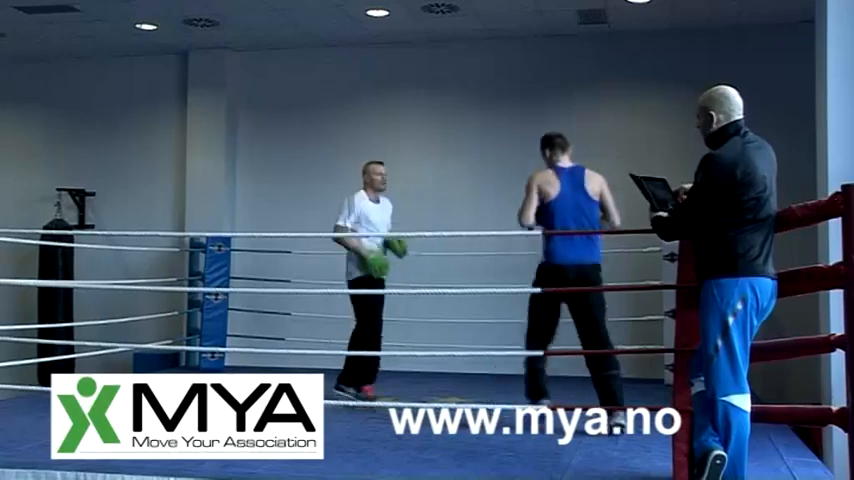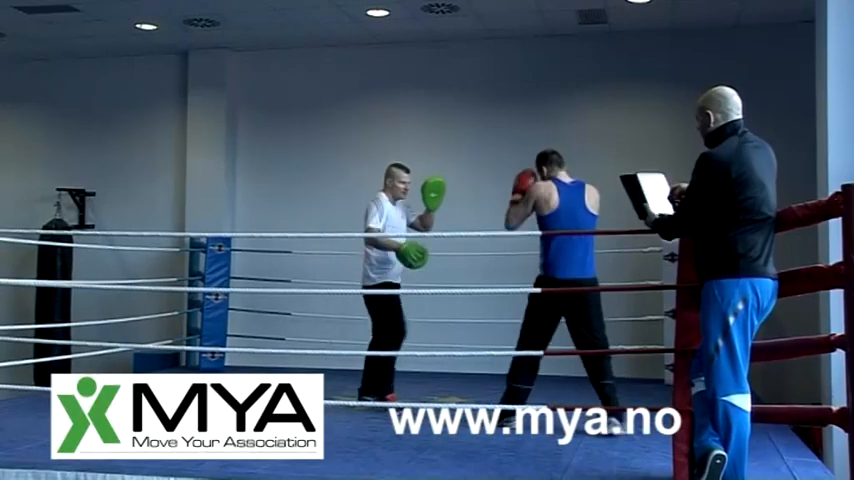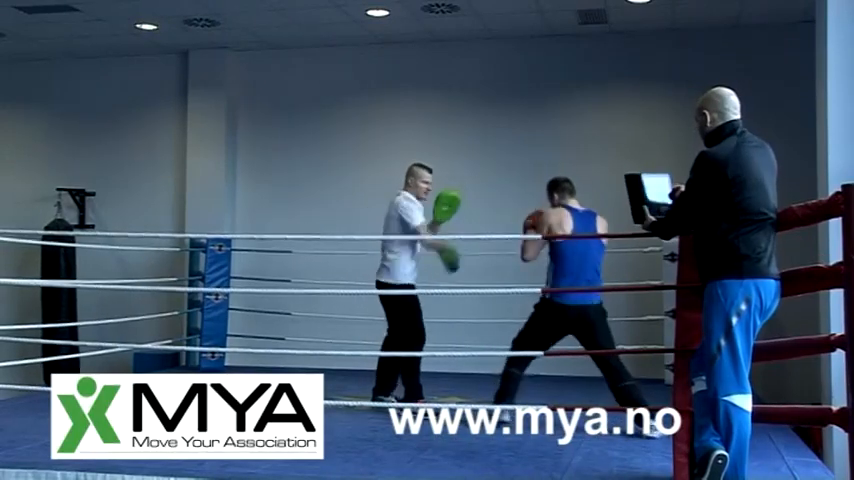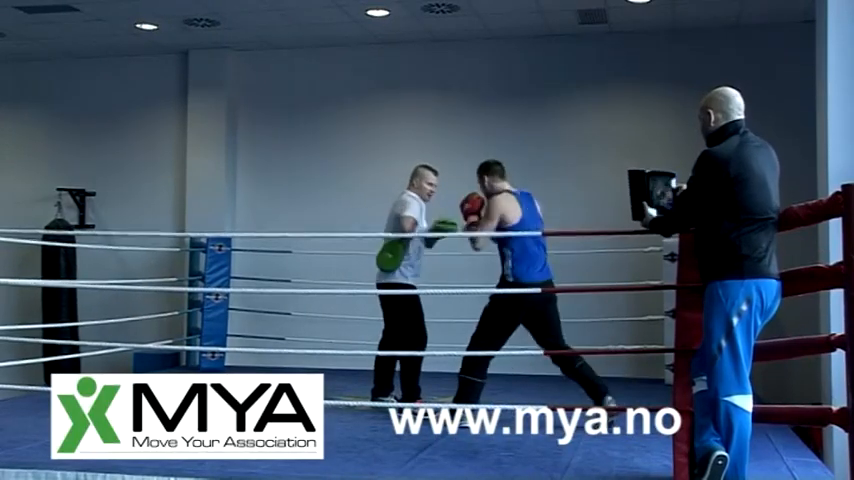
dt=0.7s
person 1, frame 1
left shoulder: (720, 159)
right shoulder: (761, 150)
left elbow: (691, 224)
left wrist: (661, 221)
right wrist: (697, 192)
left hip: (732, 281)
right hip: (758, 278)
left knee: (726, 381)
right knee: (705, 369)
person 1, frame 2
left shoulder: (717, 158)
right shoulder: (761, 150)
left elbow: (689, 222)
left wrist: (657, 222)
right wrist: (693, 192)
left hip: (732, 280)
right hip: (759, 278)
left knee: (727, 380)
right knee: (707, 369)
person 1, frame 3
left shoulder: (713, 158)
right shoulder: (762, 151)
left elbow: (686, 219)
left wrist: (655, 225)
right wrist: (689, 195)
left hip: (735, 281)
right hip: (763, 279)
left knee: (728, 380)
right knee: (706, 368)
person 1, frame 4
left shoulder: (716, 157)
right shoulder: (764, 152)
left elbow: (687, 216)
left wrist: (654, 221)
right wrist: (691, 195)
left hip: (736, 280)
right hip: (764, 278)
left knee: (729, 381)
right knee: (707, 367)
person 2, frame 1
left shoulder: (539, 179)
right shoulder: (595, 179)
left elbow: (526, 223)
right elbow: (615, 222)
left hip: (555, 270)
right hip: (588, 270)
left knee: (538, 337)
right knee: (598, 339)
left ankle: (538, 400)
right ankle: (616, 409)
person 2, frame 2
left shoulder: (540, 190)
right shoulder: (592, 193)
left elbow: (511, 224)
left wrist: (517, 196)
left hip: (552, 283)
right hip: (586, 284)
left knee: (529, 349)
right knee: (597, 350)
left ankle: (508, 413)
right ankle: (612, 415)
person 2, frame 3
left shoulder: (551, 216)
right shoulder: (601, 223)
left elbow: (528, 256)
left wrist: (530, 232)
left hip: (557, 306)
right hip: (591, 308)
left knee: (521, 351)
right knee: (612, 365)
left ankle: (501, 408)
right ankle: (645, 420)
person 2, frame 4
left shoulder: (498, 202)
right shoulder: (531, 200)
left elbow: (478, 244)
left wrist: (471, 220)
left hip: (517, 289)
right hip: (543, 288)
left knee: (480, 349)
right knee: (559, 349)
right ankle: (604, 399)
person 3, frame 1
left shoulder: (387, 205)
right shoulder: (355, 201)
right elbow: (339, 233)
left wrist: (393, 243)
right wrist: (363, 251)
left hip: (376, 274)
right hip: (361, 275)
left knee: (365, 328)
right knee: (371, 327)
left ankle: (346, 382)
right ankle: (364, 386)
person 3, frame 2
left shoulder: (400, 207)
right shoulder: (378, 204)
left elbow: (424, 226)
right elbow: (371, 237)
left wrist: (432, 205)
right wrist: (399, 247)
left hip: (389, 280)
right hip: (378, 281)
left knee: (391, 333)
right knee: (390, 335)
left ankle: (369, 390)
right ankle: (384, 394)
person 3, frame 3
left shoulder: (408, 203)
right shoulder: (407, 203)
left elbow: (424, 233)
right elbow: (424, 236)
left wrist: (439, 219)
right wrist: (447, 250)
left hip: (392, 281)
right hip: (398, 281)
left knee: (397, 336)
right knee: (413, 337)
left ankle: (382, 392)
right ankle: (413, 398)
person 3, frame 4
left shoulder: (412, 203)
right shoulder: (412, 201)
left elbow: (423, 241)
right elbow: (407, 225)
left wrist: (435, 233)
right wrist: (399, 245)
left hip: (392, 281)
right hip: (399, 282)
left knee: (393, 338)
right knee: (415, 338)
left ankle: (382, 392)
right ankle: (411, 399)
